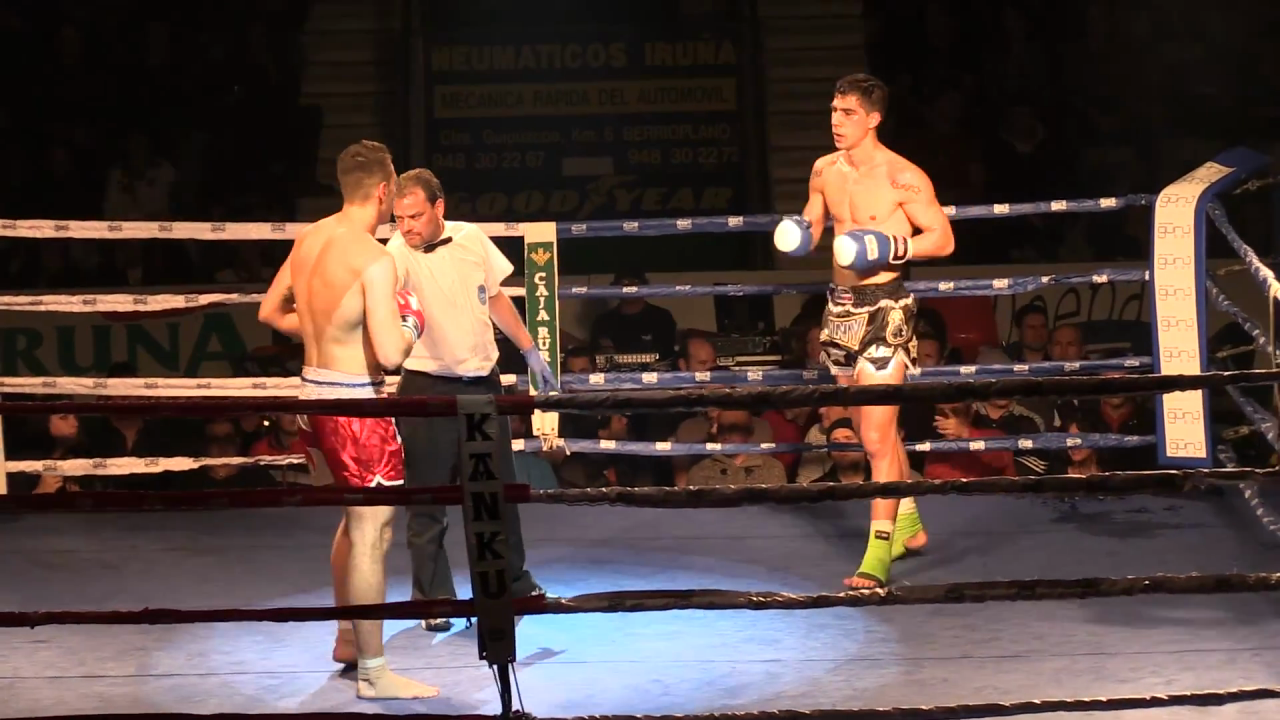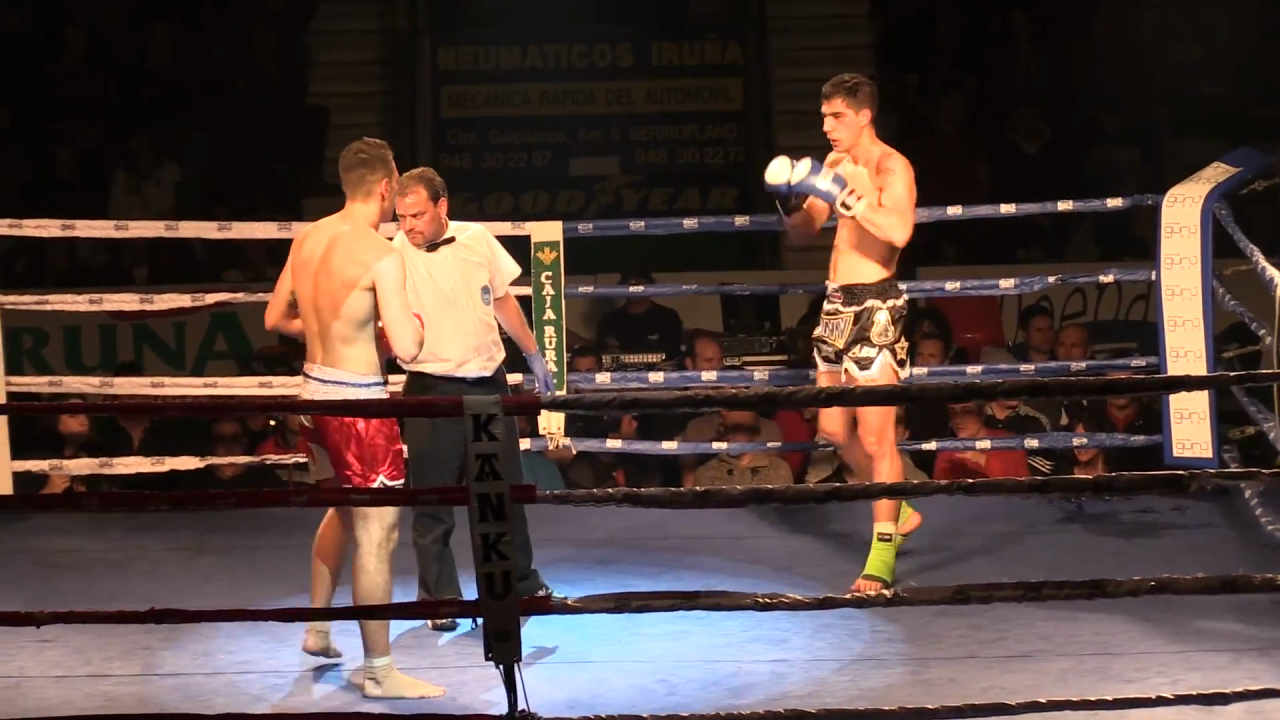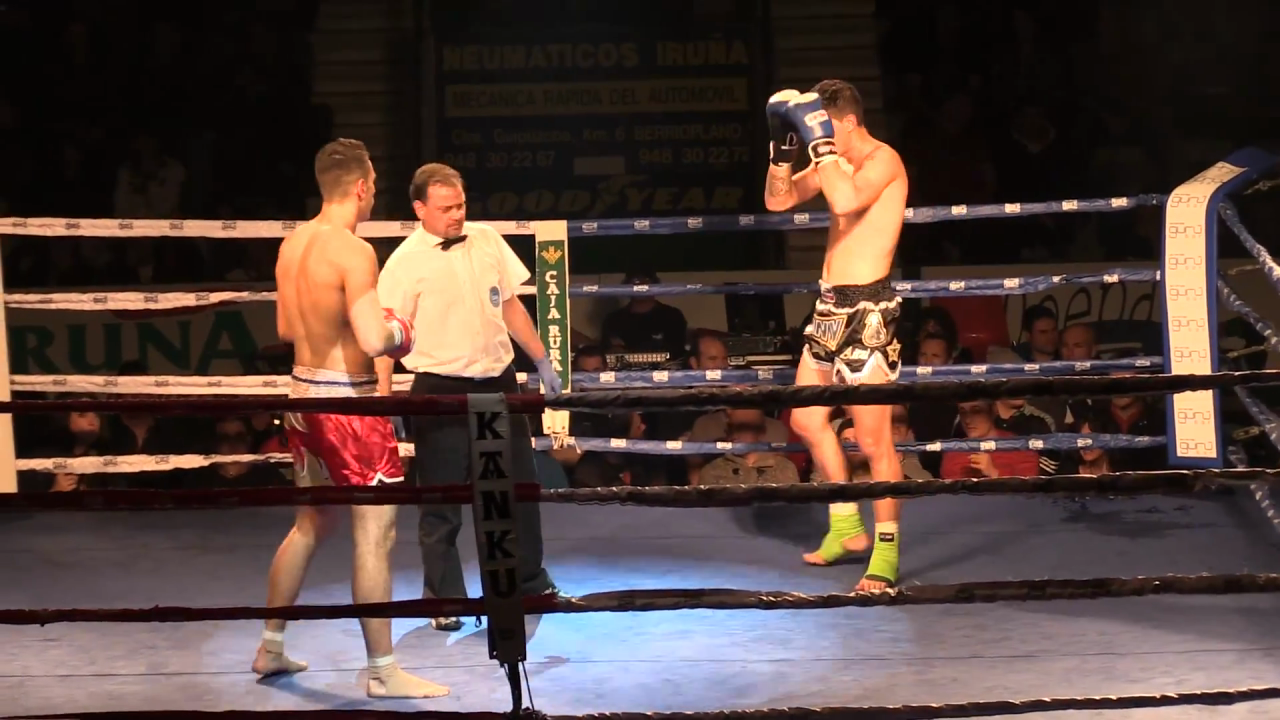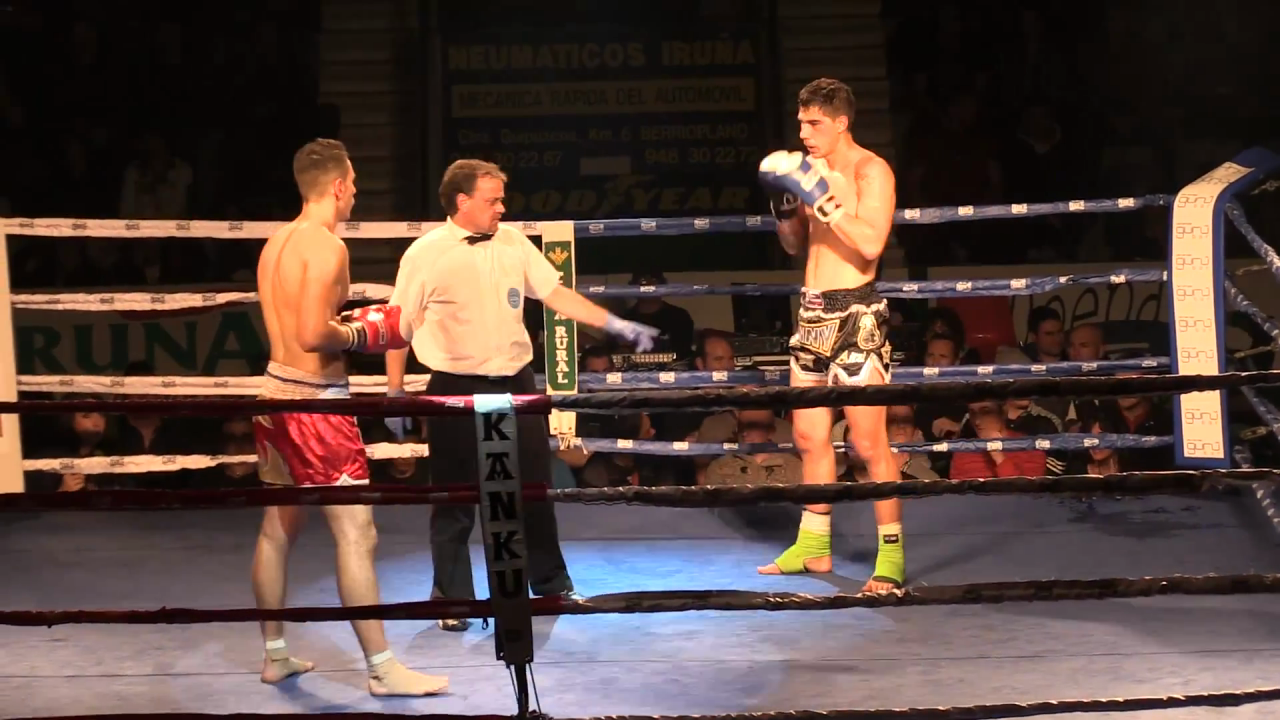
dt=0.2s
person 1, frame 1
left shoulder: (308, 238)
right shoulder: (373, 257)
left elbow: (269, 313)
right elbow: (391, 354)
right wrist: (411, 320)
left hip: (314, 395)
right hip: (354, 405)
left knee: (351, 521)
right knee: (371, 538)
left ankle: (346, 637)
right ankle: (373, 673)
person 1, frame 2
left shoulder: (308, 238)
right shoulder: (381, 253)
left elbow: (275, 320)
right elbow: (405, 349)
right wrist: (412, 325)
left hip: (315, 393)
right hip: (358, 404)
left knee: (340, 514)
right knee: (377, 539)
left ankle: (316, 627)
right ankle: (380, 672)
person 1, frame 3
left shoulder: (292, 244)
right shoulder: (354, 251)
right elbow: (370, 344)
right wrist: (395, 331)
left hip: (303, 396)
right hip: (347, 405)
left knee: (308, 525)
right knee: (375, 539)
left ankle: (269, 647)
right ankle: (384, 671)
person 1, frame 4
left shoulder: (275, 243)
right shoulder: (326, 246)
right elbow: (315, 336)
left wrist: (352, 326)
right wrist: (365, 331)
left hip: (275, 396)
right hip: (315, 405)
left knee: (276, 531)
right knee: (355, 536)
left ankle: (276, 655)
right ankle: (384, 666)
person 2, frame 1
left shoulder: (904, 176)
right shoulder: (824, 169)
left elbow: (943, 241)
right elbow: (815, 227)
left wrist: (888, 249)
right wrist: (799, 232)
left hip: (883, 311)
right hip: (840, 309)
left knee: (878, 437)
right knee: (872, 430)
left ankle: (877, 556)
right ankle: (906, 522)
person 2, frame 2
left shoulder: (892, 166)
right shoulder: (837, 163)
left elbow: (897, 231)
right elbow: (804, 230)
left wrist: (838, 188)
right wrist: (789, 201)
left hip: (874, 310)
right hip: (836, 306)
left knee: (876, 438)
right knee: (831, 424)
left ankle: (881, 556)
right ankle: (895, 508)
person 2, frame 3
left shoulder: (882, 159)
right shoulder: (831, 157)
left elbow: (844, 201)
right elbow: (777, 200)
left wrist: (820, 139)
right wrist: (782, 141)
left hip: (864, 310)
right hip: (828, 306)
left knee: (873, 439)
right knee: (806, 421)
left ankle: (885, 554)
right ankle: (846, 525)
person 2, frame 4
left shoulder: (873, 171)
right shoulder: (810, 167)
left elbow: (869, 244)
left wrist: (818, 193)
right wrist: (782, 206)
left hip: (854, 316)
right hip: (810, 314)
left knee: (869, 442)
right knee: (810, 437)
left ankle: (892, 555)
right ankle: (813, 544)
person 3, frame 1
left shoulder: (471, 238)
right shoulder: (396, 257)
left elbow: (496, 299)
left wrist: (530, 351)
left hip: (484, 382)
right hip: (428, 389)
left knee: (499, 486)
right knee: (428, 497)
left ankle: (513, 581)
right ankle: (433, 597)
person 3, frame 2
left shoulder: (479, 239)
right shoulder: (396, 259)
left elbow: (504, 302)
left wrist: (534, 356)
left hip: (490, 383)
right hip: (433, 391)
left knee: (507, 486)
right knee: (435, 500)
left ankle: (521, 581)
right ankle: (439, 596)
person 3, frame 3
left shoulder: (488, 240)
right shoulder: (406, 261)
left elbow: (512, 305)
left wrist: (543, 360)
right wrist: (385, 396)
left hip: (498, 382)
right hip: (440, 389)
left knee: (520, 484)
right knee: (442, 499)
left ankle: (531, 582)
right ankle: (443, 598)
person 3, frame 4
left shoulder: (513, 243)
right shoulder: (426, 253)
left elbow: (558, 294)
left wrist: (615, 324)
right wrist: (396, 396)
left hip: (516, 384)
right hip: (456, 390)
left knee: (534, 487)
right knee: (456, 499)
left ankle: (553, 585)
right ankle: (452, 598)
